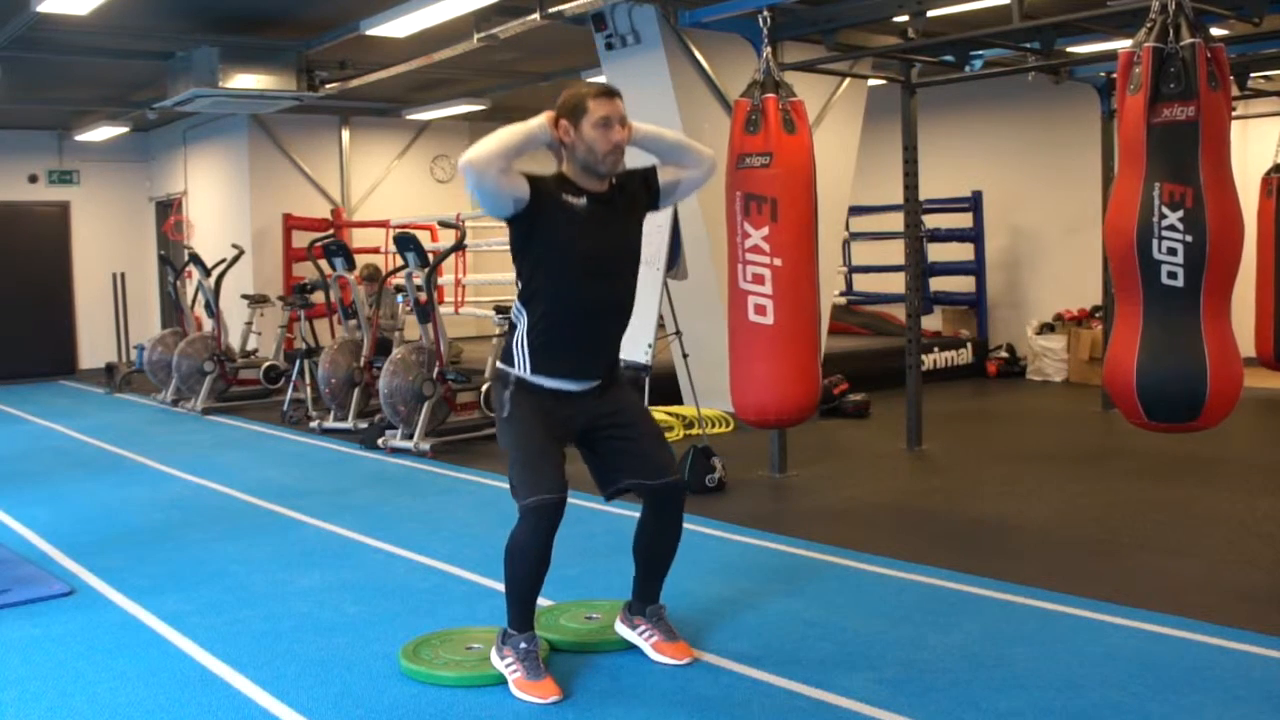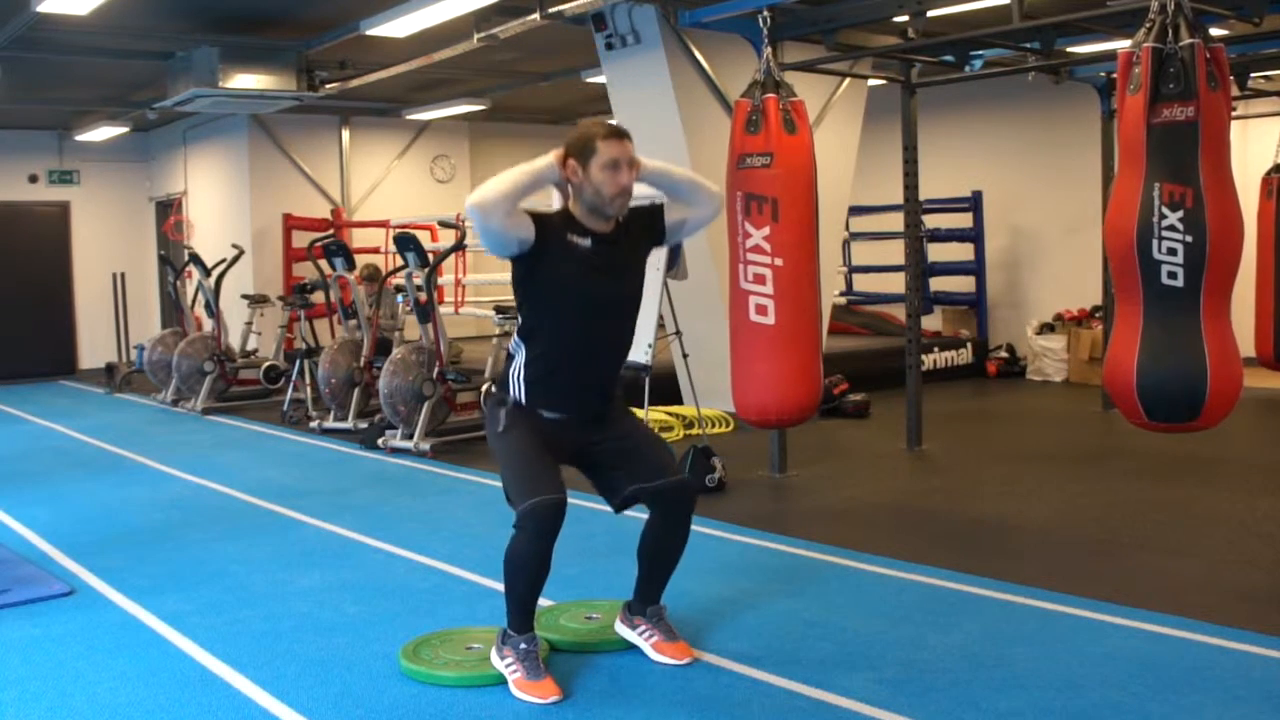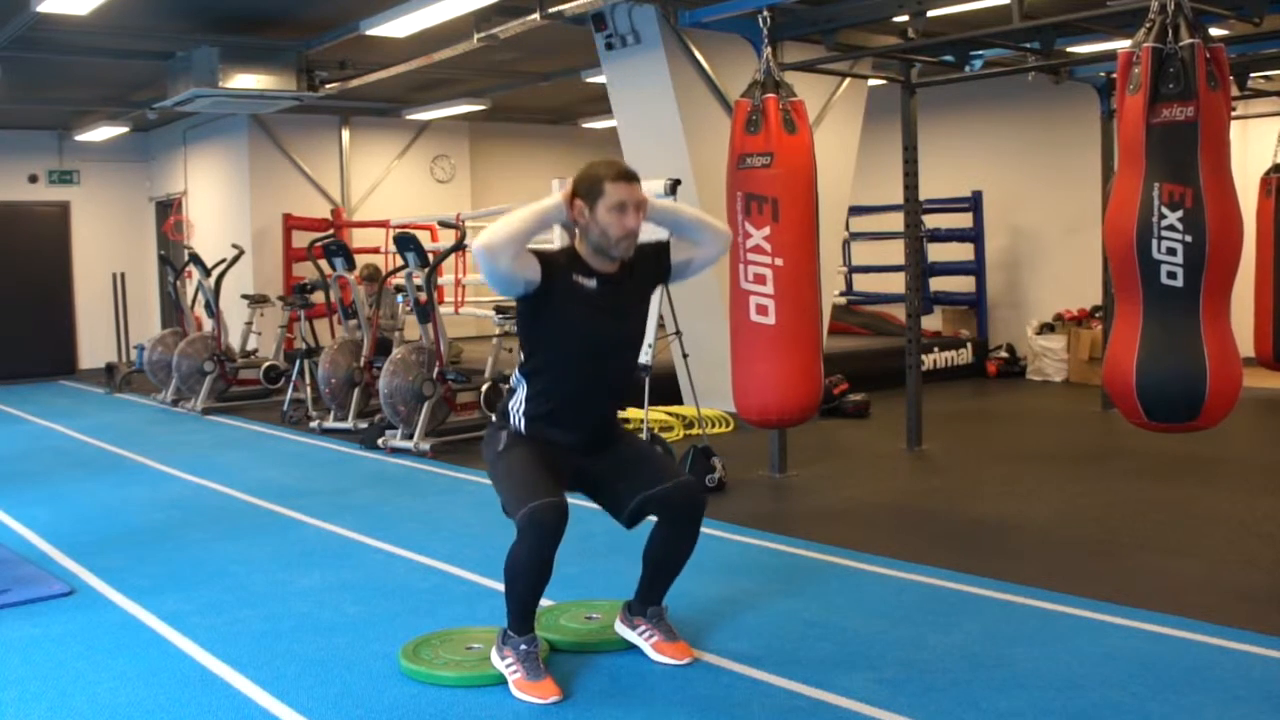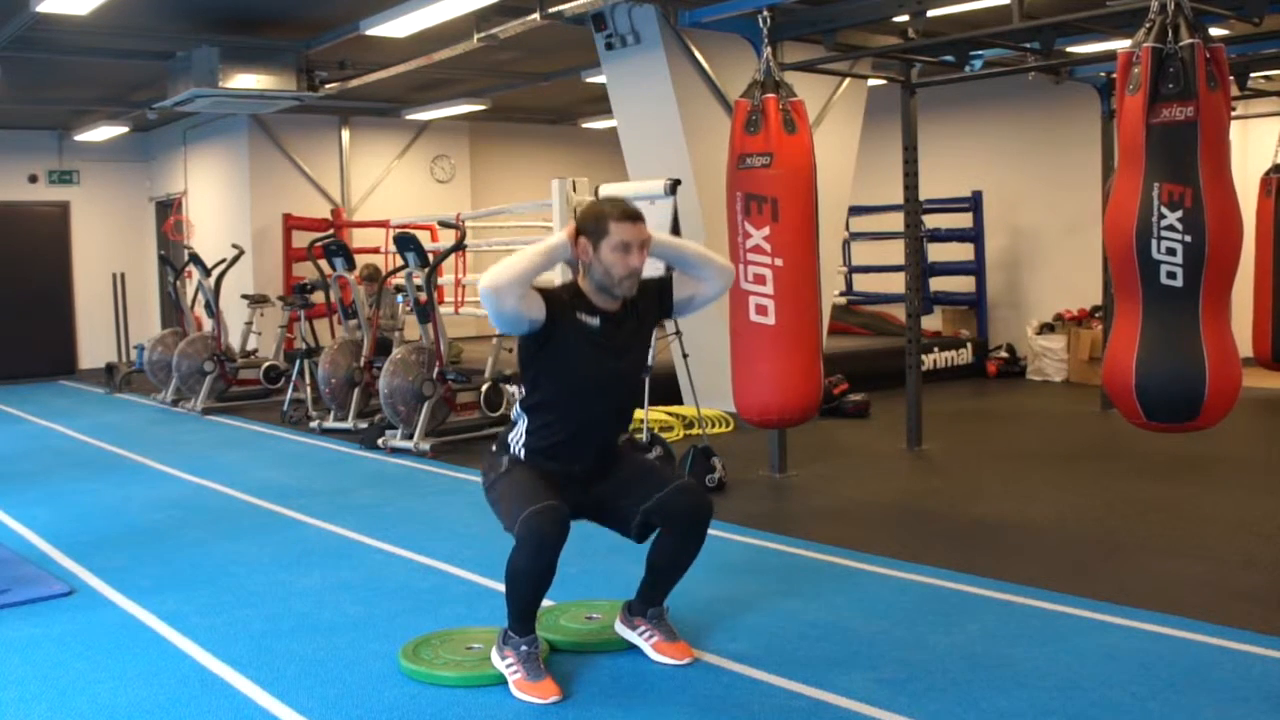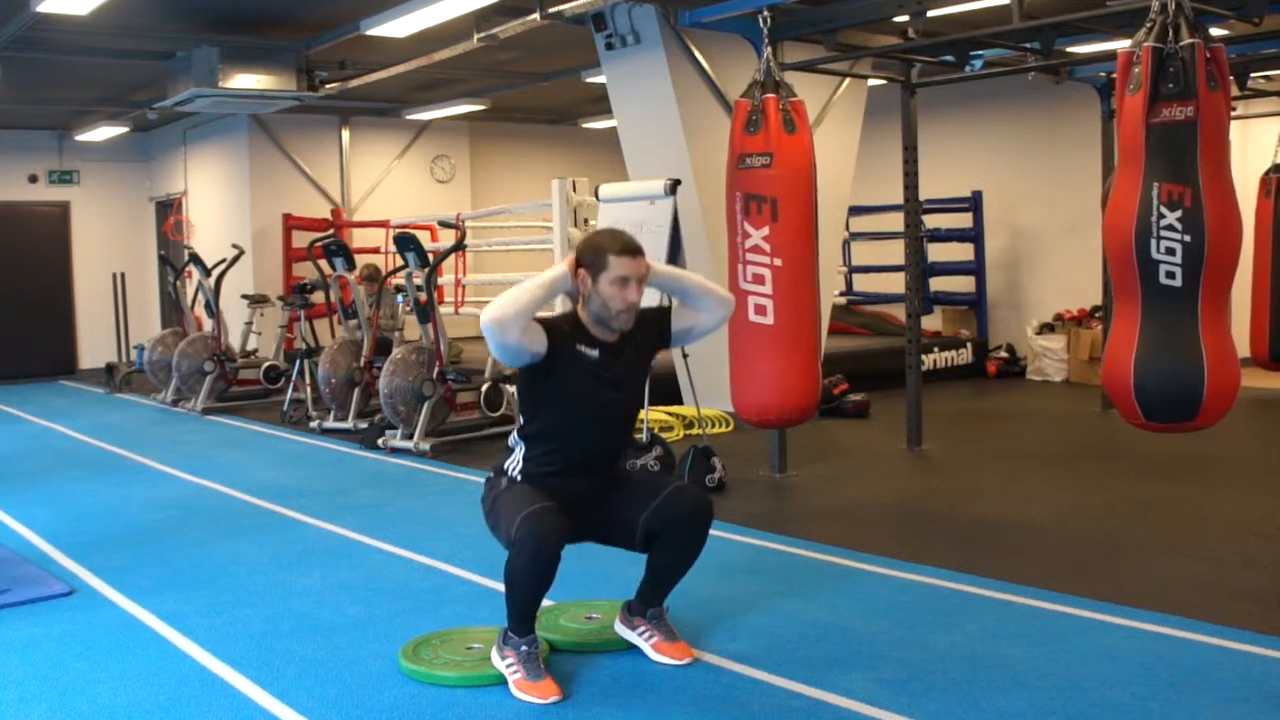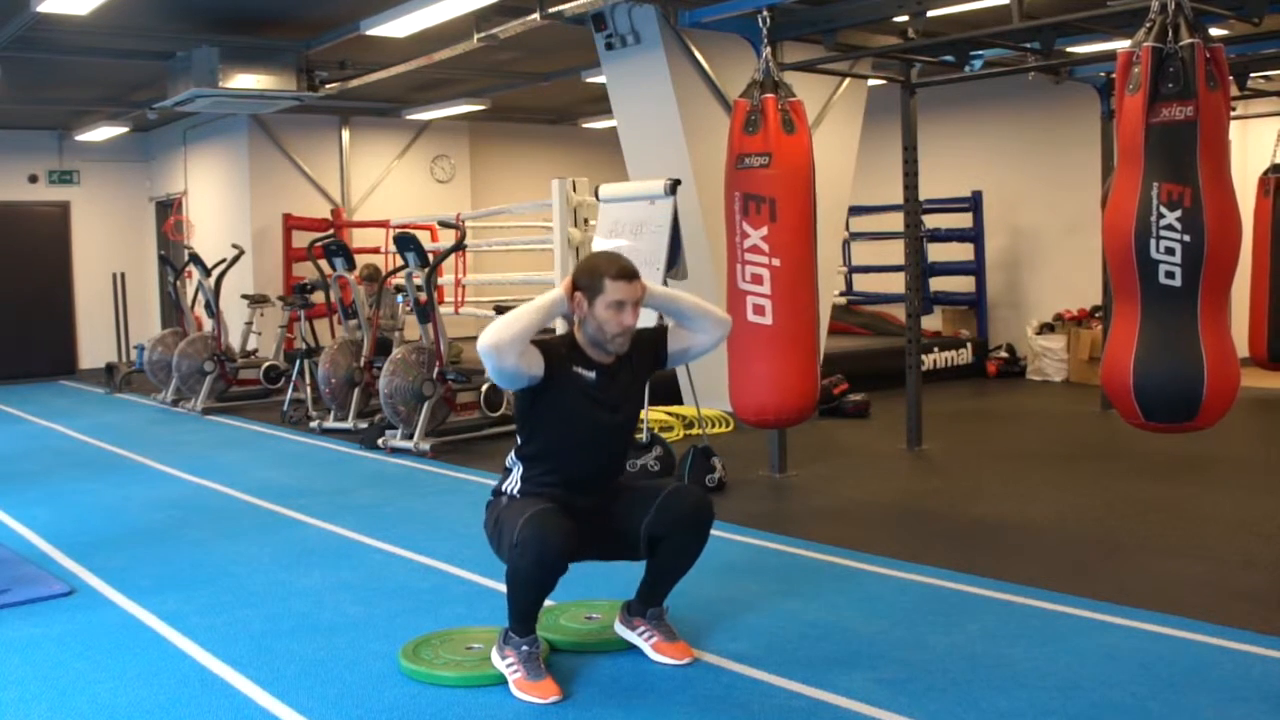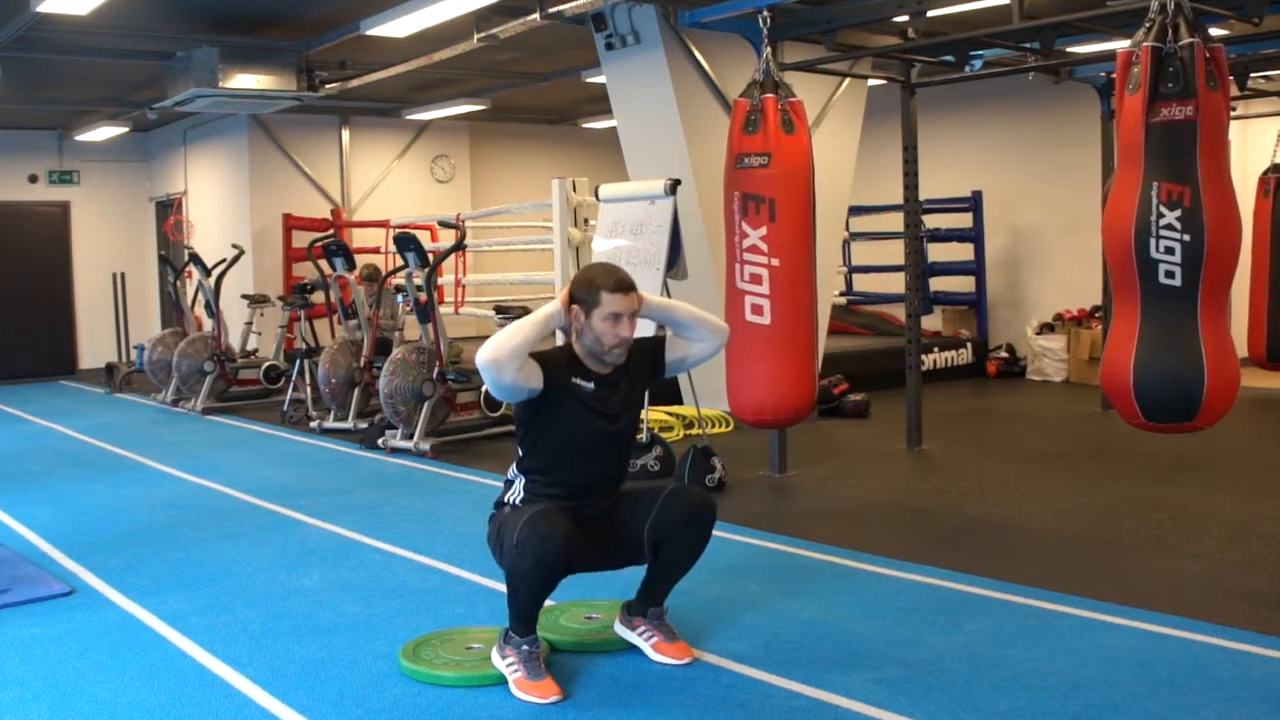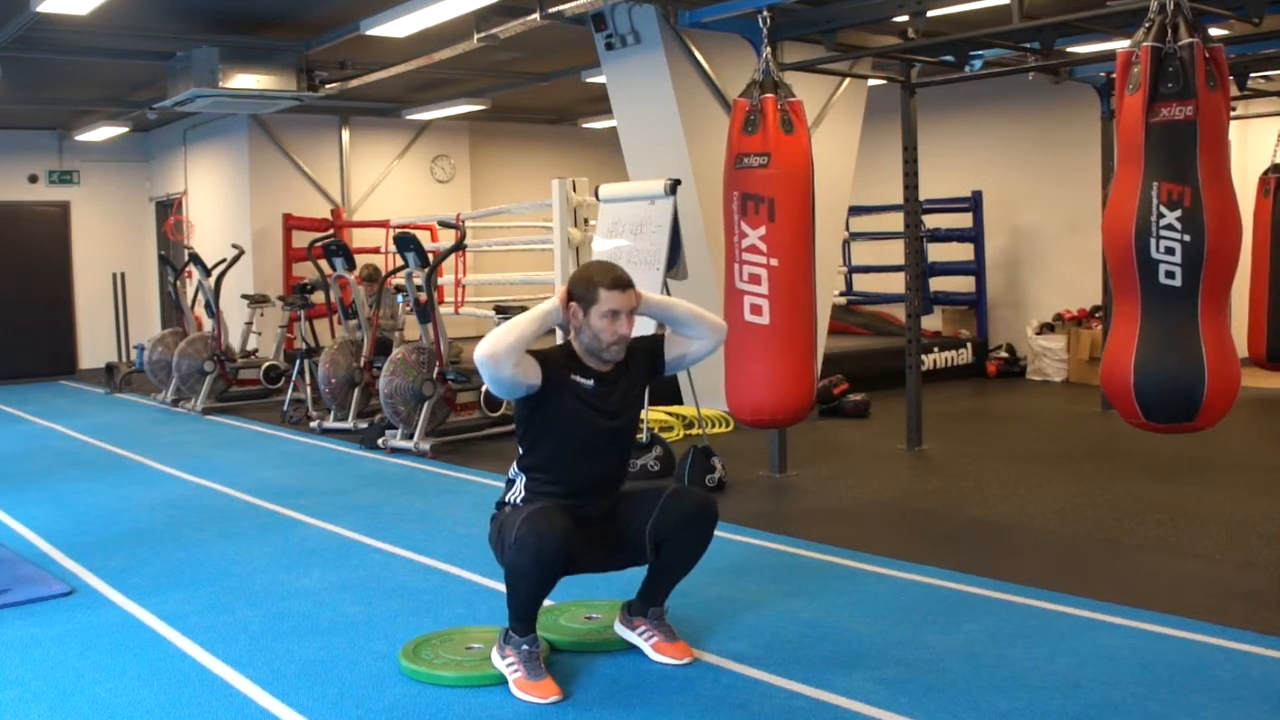
dt=0.2s
person 1, frame 1
left shoulder: (632, 192)
right shoulder: (537, 199)
left elbow: (702, 162)
right elbow: (475, 167)
left wrist: (635, 131)
right wrist: (538, 127)
left hip: (603, 385)
right hip: (533, 386)
left knee: (666, 487)
right knee: (543, 504)
left ankle: (642, 612)
right ankle: (515, 641)
person 1, frame 2
left shoulder: (638, 228)
right shoulder: (542, 235)
left elbow: (710, 200)
right elbow: (482, 208)
left wrist: (645, 167)
right wrist: (546, 167)
left hip: (600, 410)
right hip: (528, 411)
left knee: (674, 492)
right knee: (542, 511)
left ankle: (642, 613)
right ankle: (515, 641)
person 1, frame 3
left shoulder: (643, 265)
right shoulder: (547, 273)
left elbow: (717, 239)
right elbow: (489, 250)
left wrist: (653, 205)
right wrist: (554, 206)
left hip: (602, 437)
right hip: (528, 437)
left knee: (684, 498)
right knee: (544, 518)
left ankle: (642, 614)
right ankle: (516, 642)
person 1, frame 4
left shoulder: (646, 301)
right shoulder: (550, 310)
left elbow: (720, 275)
right elbow: (494, 289)
left wrist: (656, 241)
right wrist: (559, 243)
left hip: (604, 464)
right hip: (528, 465)
left knee: (689, 505)
right knee: (544, 525)
left ankle: (643, 614)
right ankle: (516, 642)
person 1, frame 5
left shoulder: (644, 330)
right shoulder: (551, 340)
left elbow: (719, 305)
right elbow: (496, 323)
left wrist: (655, 271)
right wrist: (558, 275)
left hip: (603, 487)
right hip: (526, 487)
left knee: (690, 508)
right knee: (541, 532)
left ankle: (642, 614)
right ankle: (516, 642)
person 1, frame 6
left shoulder: (640, 350)
right shoulder: (548, 361)
left elbow: (716, 326)
right elbow: (493, 347)
left wrist: (651, 293)
right wrist: (555, 298)
left hip: (602, 505)
right hip: (527, 505)
left knee: (691, 508)
right knee: (545, 536)
left ankle: (642, 615)
right ankle: (517, 643)
person 1, frame 7
left shoulder: (639, 361)
right shoulder: (547, 373)
left elbow: (714, 335)
right elbow: (491, 362)
left wrist: (646, 304)
right wrist: (552, 312)
left hip: (605, 516)
right hip: (529, 518)
left knee: (693, 509)
right knee: (546, 537)
left ankle: (642, 615)
right ankle: (517, 643)
person 1, frame 8
left shoulder: (638, 358)
right shoulder: (545, 370)
left elbow: (712, 332)
right elbow: (489, 357)
left wrist: (646, 301)
right wrist: (550, 309)
left hip: (607, 518)
right hip: (532, 519)
left knee: (694, 509)
right knee: (544, 533)
left ankle: (643, 615)
right ankle: (517, 642)
